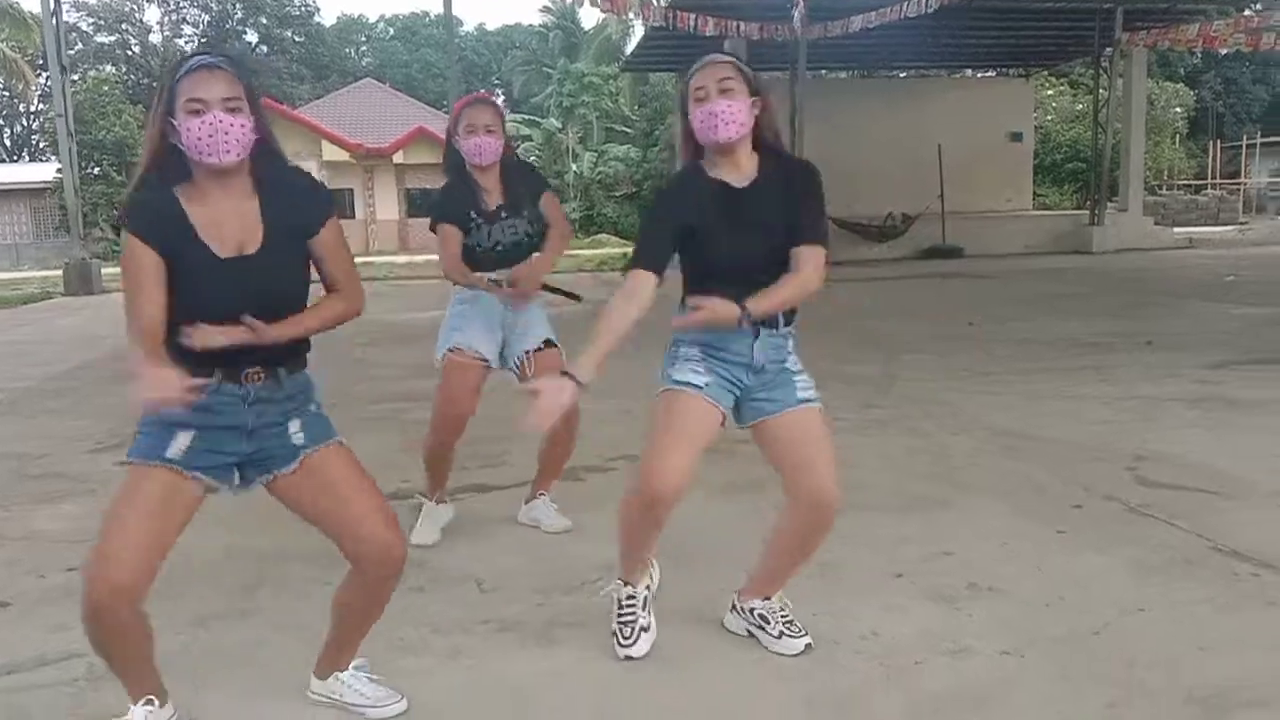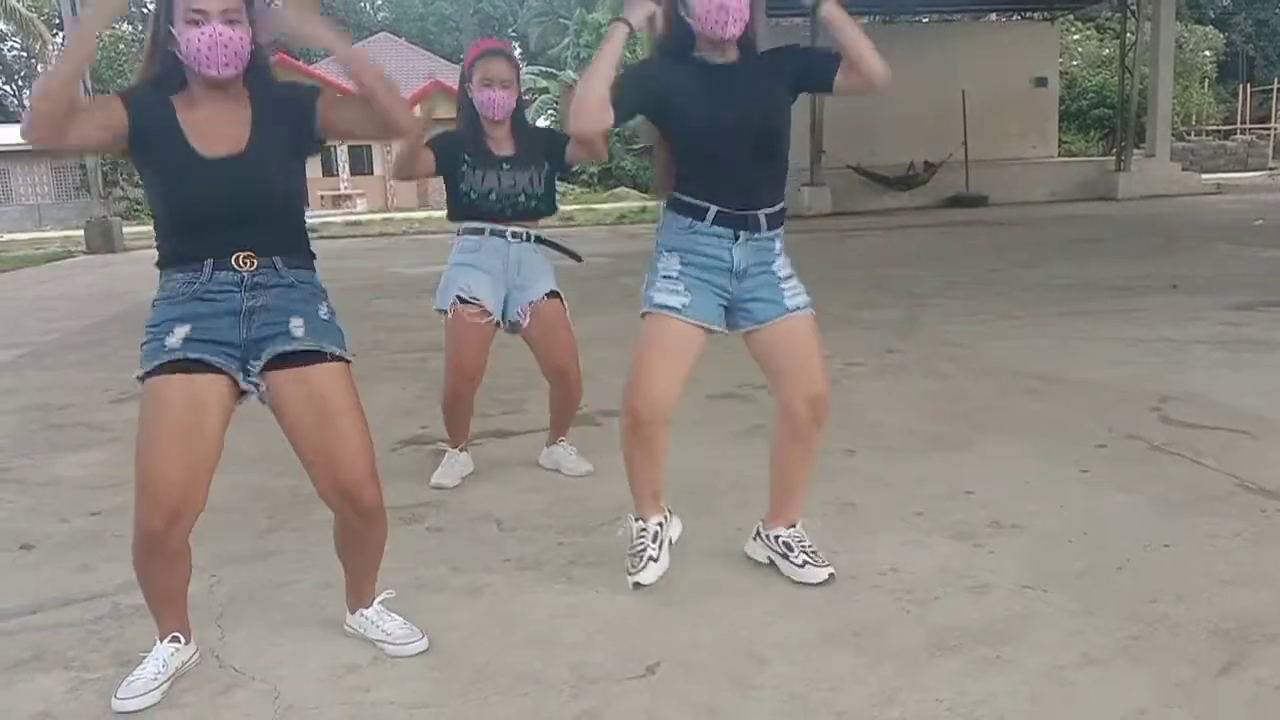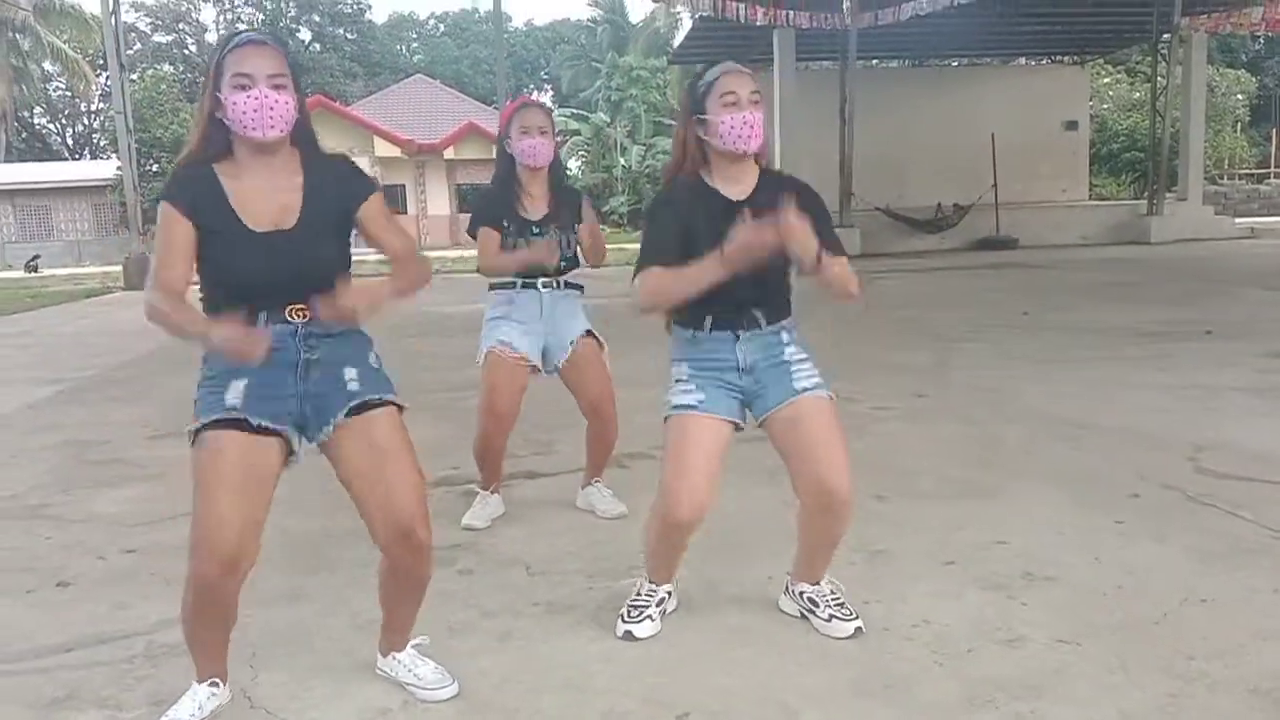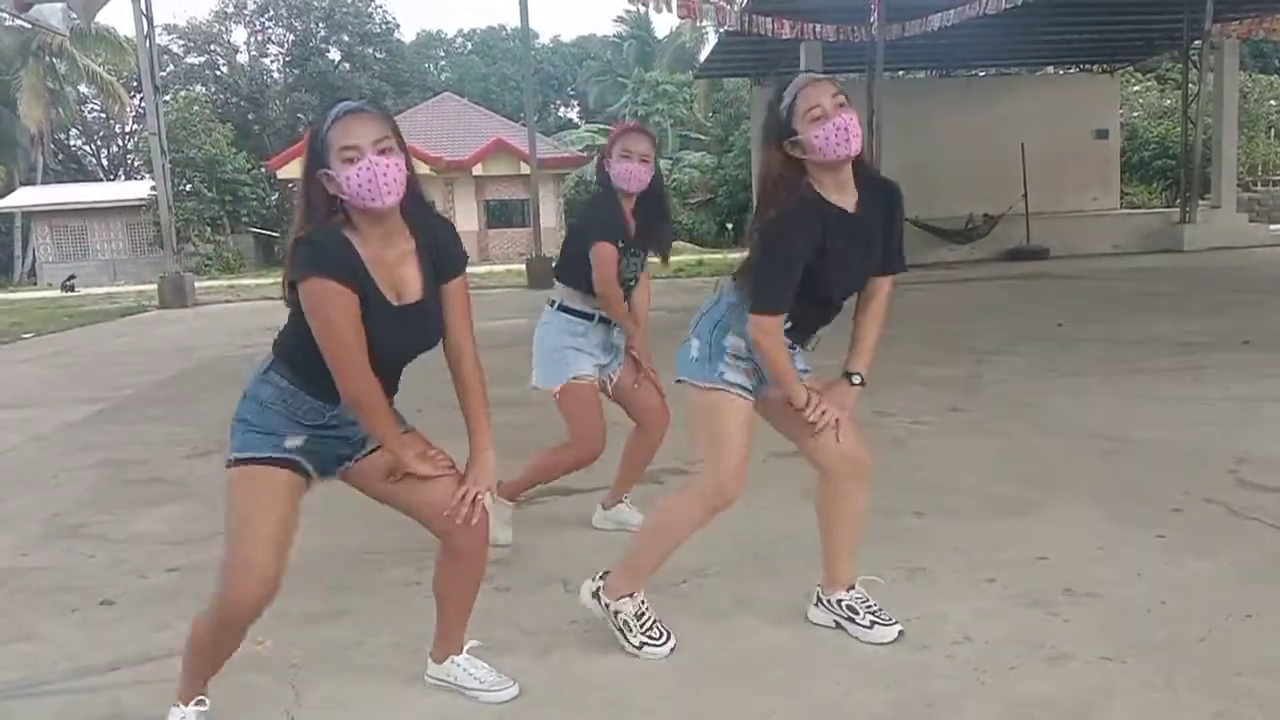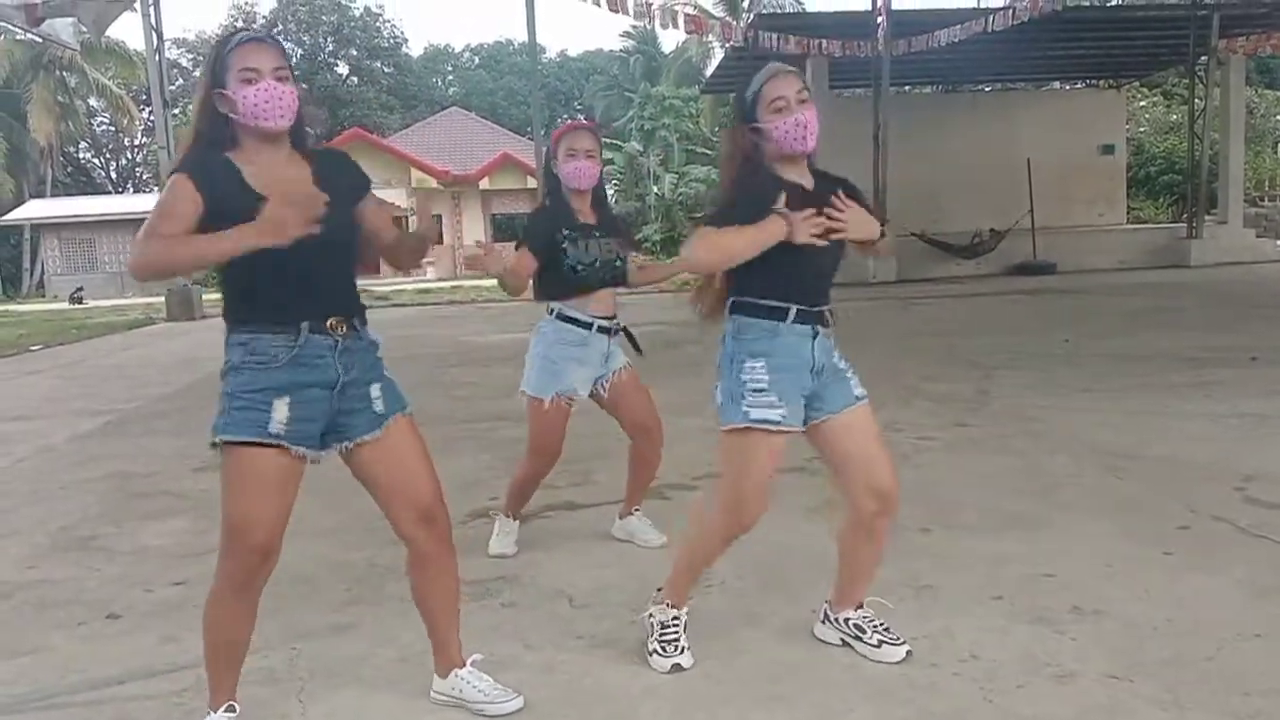
dt=1s
person 1, frame 1
left shoulder: (294, 196)
right shoulder: (150, 214)
left elbow: (347, 296)
right elbow: (148, 337)
left wrist: (263, 332)
right wrist: (158, 375)
left hip: (286, 405)
right hip: (192, 414)
left knee: (382, 551)
right knee: (107, 590)
person 1, frame 2
left shoulder: (290, 106)
right shoulder: (144, 113)
left elbow: (395, 116)
right elbow: (43, 130)
left hip: (290, 299)
right hip: (192, 309)
left knee: (357, 491)
right knee: (163, 514)
left ankle: (363, 606)
right ankle: (174, 640)
person 1, frame 3
left shoulder: (337, 177)
right shoulder: (194, 186)
left elbow: (413, 265)
right elbow: (162, 298)
left wrist: (375, 289)
right wrist: (212, 331)
left hip: (339, 351)
right hip: (245, 365)
left knee: (408, 532)
right knee: (218, 560)
left ankle: (397, 649)
person 1, frame 4
left shoulder: (436, 237)
right shoulder: (324, 255)
left elbow: (461, 355)
right elbow: (353, 380)
left wrist: (483, 456)
right wrist: (401, 451)
left hip: (365, 421)
right hip: (286, 414)
left knee: (468, 521)
right knee: (250, 587)
left ankle: (447, 657)
person 1, frame 5
left shoulder: (335, 167)
right shoulder: (206, 174)
left elbow: (398, 255)
right elbow: (145, 261)
left wrist: (413, 230)
right wrist: (252, 236)
left hip: (356, 358)
right hip: (270, 366)
left knee: (428, 519)
right knee: (247, 556)
person 2, frame 1
left shoulder: (795, 176)
right shoulder: (680, 196)
left elbow: (809, 273)
right elbow: (636, 289)
left wrist: (741, 308)
right wrist: (575, 376)
left hip: (779, 354)
right hip: (708, 352)
left knee: (820, 497)
right knee: (658, 482)
left ankle: (753, 602)
right ankle: (633, 583)
person 2, frame 2
left shoulder: (778, 68)
right shoulder: (666, 75)
left elbow: (874, 75)
right elbow: (587, 119)
left hip: (765, 251)
right hip: (689, 249)
left knee: (809, 400)
right knee: (646, 407)
left ankle: (780, 530)
right ankle: (653, 521)
person 2, frame 3
left shoulder: (790, 200)
right shoulder: (679, 200)
left elbow: (848, 286)
right elbow: (647, 294)
left wrist: (809, 253)
right wrist: (724, 261)
left hip: (776, 348)
right hip: (703, 356)
left knee: (832, 489)
right knee: (683, 508)
left ankle: (807, 584)
right ankle: (655, 587)
person 2, frame 4
left shoulder: (883, 197)
right shoulder: (793, 218)
left elbow: (877, 291)
right elbow: (765, 327)
left wrist: (851, 381)
right wrist: (799, 396)
left hip: (776, 350)
right hip: (731, 340)
left knee: (848, 459)
right knee: (721, 483)
left ankle: (837, 594)
right ankle: (618, 591)
person 2, frame 5
left shoulder: (832, 186)
right shoulder: (754, 185)
left elbow: (867, 224)
right elbow: (700, 253)
left wrist: (866, 227)
right wrist: (784, 226)
left hip: (822, 350)
right hip: (762, 349)
left knee: (877, 493)
right knee: (740, 508)
left ankle: (845, 612)
right ankle: (667, 607)
person 3, frame 1
left shoulder: (525, 178)
right shoulder: (451, 197)
left elbow: (561, 225)
right elbow: (452, 267)
left wrist: (538, 265)
right wrist: (488, 280)
left hip: (527, 309)
right hip: (475, 307)
left knee: (565, 412)
right knee: (451, 417)
left ankle: (537, 501)
right ankle: (436, 503)
person 3, frame 2
left shoulder: (540, 140)
right shoulder: (455, 142)
left elbow: (595, 153)
right elbow: (406, 170)
left wrist: (590, 132)
right wrist: (412, 150)
left hip: (532, 256)
right hip: (476, 257)
left knee: (564, 370)
right knee: (463, 374)
left ankle: (557, 445)
right ankle: (458, 451)
person 3, frame 3
left shoulder: (571, 198)
right shoulder: (494, 199)
left elbow: (595, 258)
right elbow: (487, 263)
left wrist: (591, 236)
right wrist: (529, 256)
left hip: (564, 304)
right hip: (512, 310)
left knee: (602, 407)
right knee: (496, 416)
left ankle: (592, 486)
right ankle: (489, 493)
person 3, frame 4
left shoulder: (643, 219)
right shoulder: (599, 210)
left elbow: (639, 288)
right elbow: (605, 285)
left wrist: (640, 350)
right wrist: (636, 338)
left hip: (606, 334)
right hip: (569, 332)
left knee: (655, 413)
right knee: (587, 445)
left ankle: (613, 505)
right ankle: (501, 496)
person 3, frame 5
left shoulder: (607, 219)
right shoulder: (547, 218)
left elbow: (631, 274)
right elbow: (518, 285)
left wrist: (685, 265)
right wrist: (502, 269)
left hip: (608, 342)
right hip: (564, 339)
left knee: (648, 428)
right knee: (543, 452)
left ankle: (629, 517)
right ankle: (507, 518)
